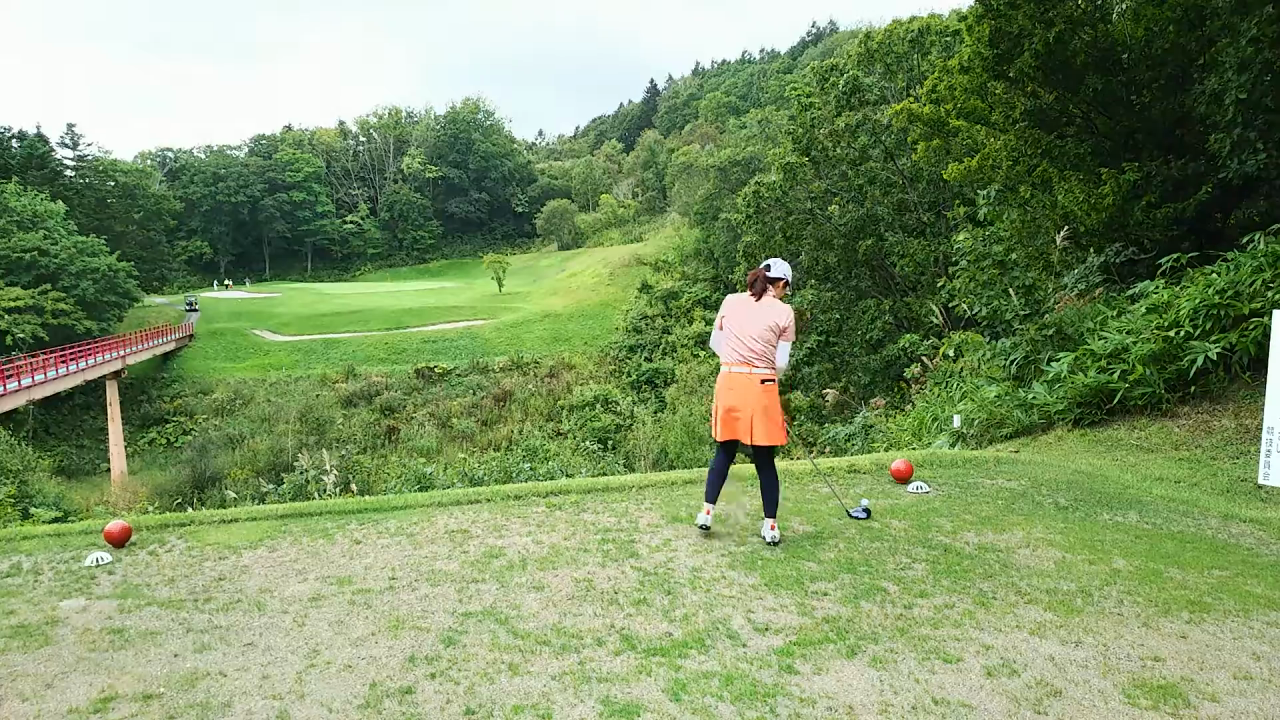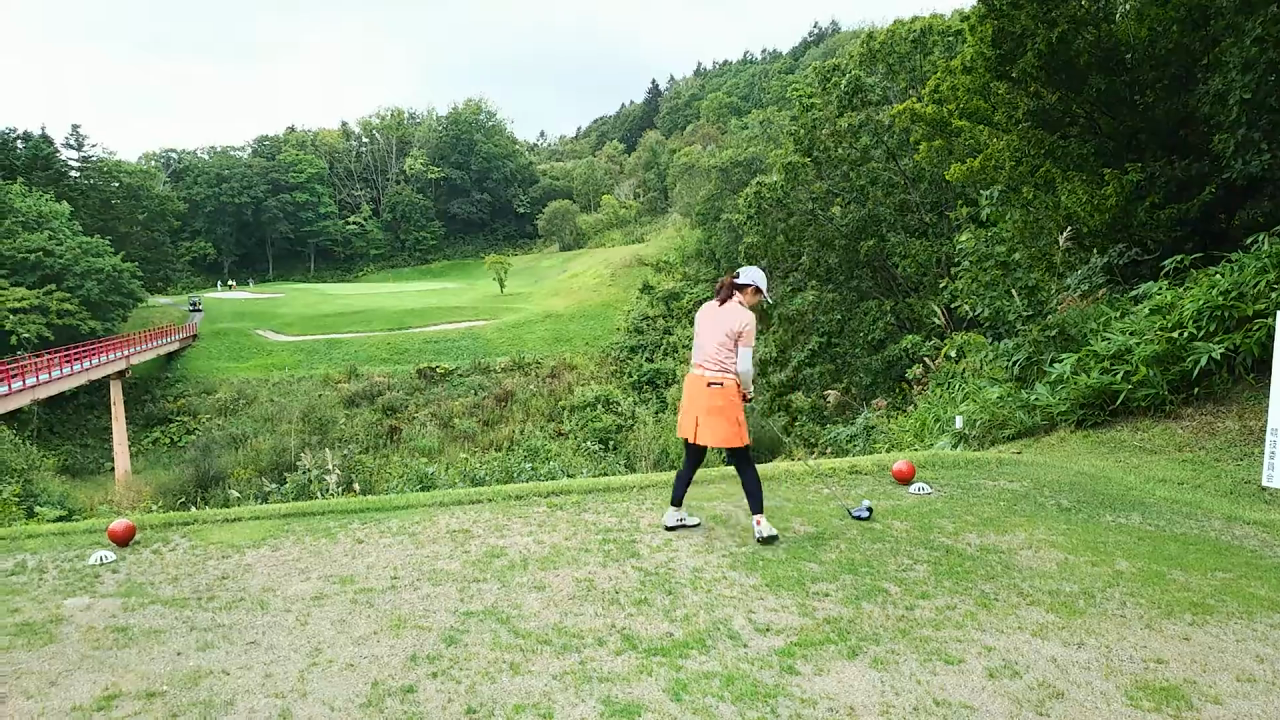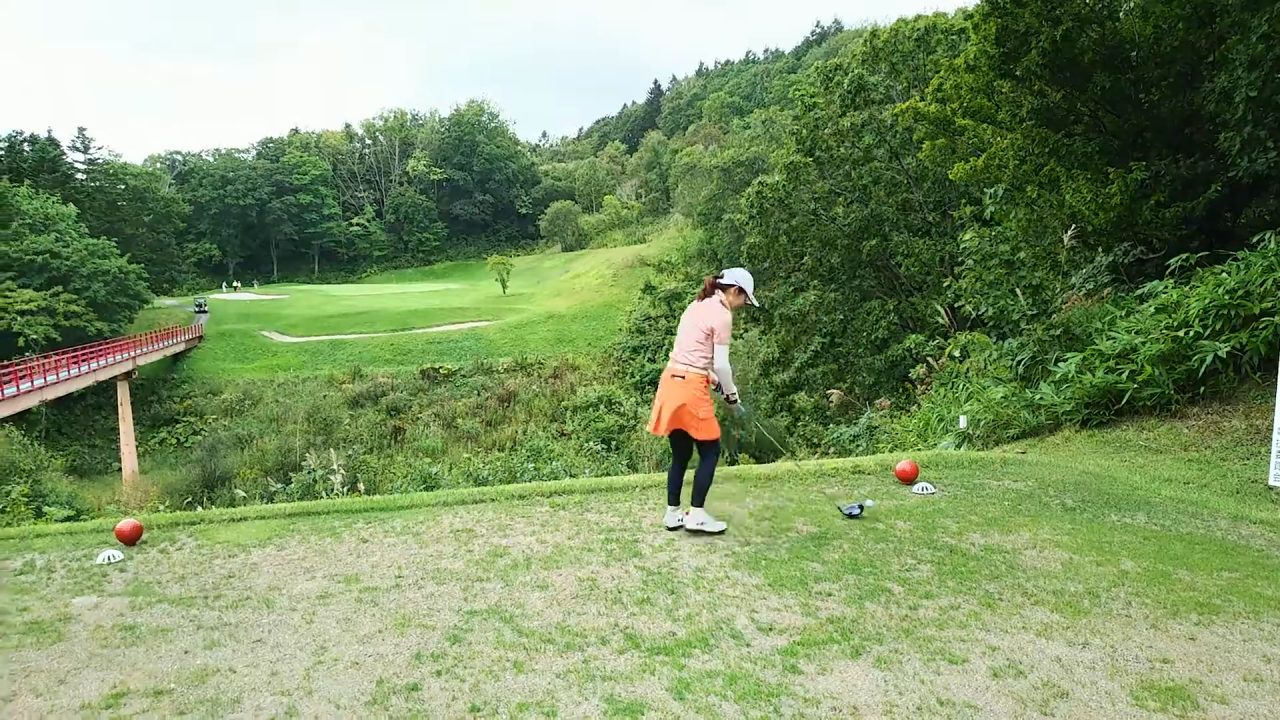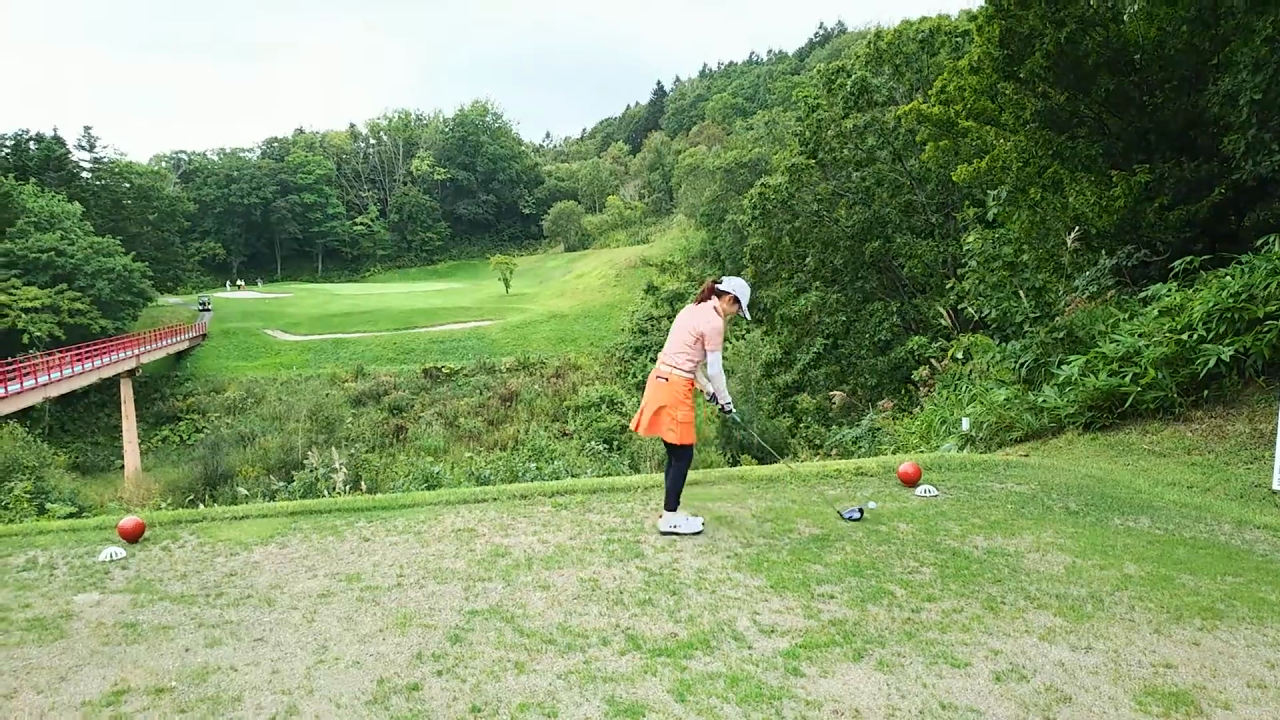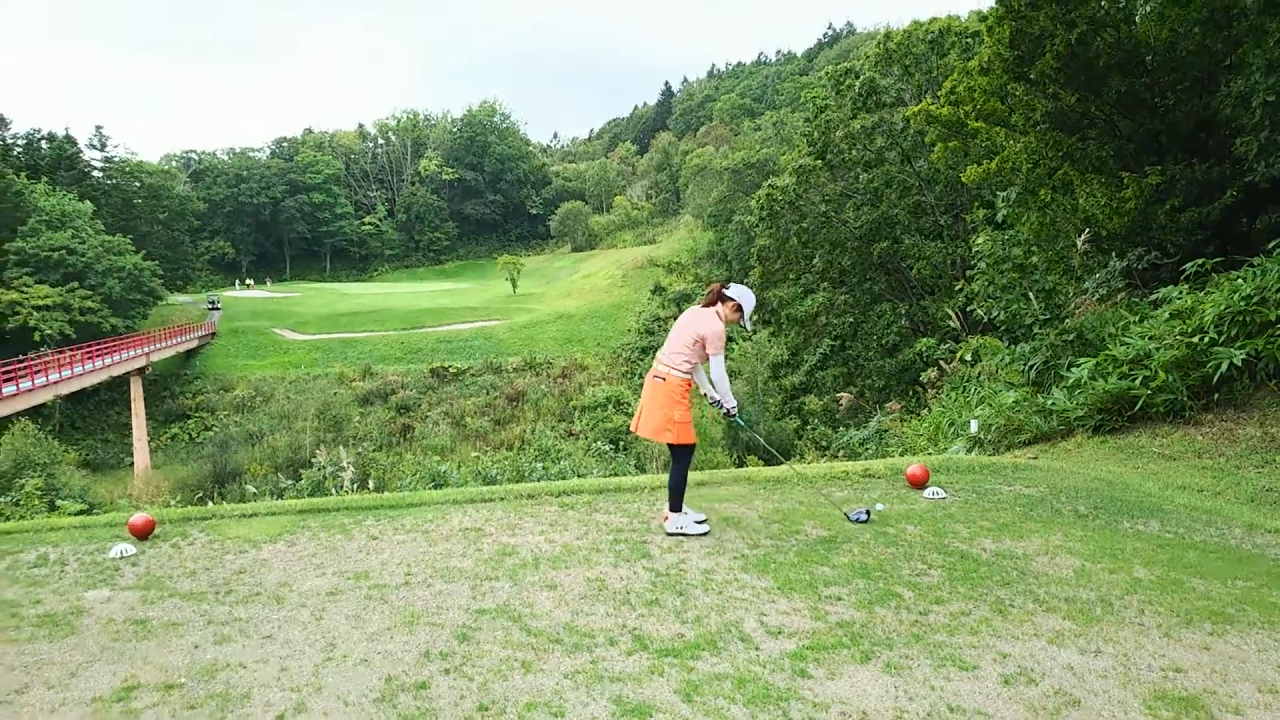
dt=0.2s
person 1, frame 1
left shoulder: (731, 302)
right shoulder: (784, 312)
left elbow: (715, 342)
right elbow: (782, 363)
left hip: (730, 383)
right hip: (763, 388)
left knee: (725, 452)
right knee: (765, 461)
left ankle: (708, 510)
right ankle: (770, 525)
person 1, frame 2
left shoulder: (705, 309)
right shoulder: (745, 318)
right elbow: (743, 367)
right wrist: (747, 389)
left hip: (695, 386)
right hip: (721, 391)
left knee: (693, 457)
right knee: (742, 461)
left ankle: (674, 514)
right ankle: (760, 522)
person 1, frame 3
left shoulder: (696, 307)
right shoulder: (721, 315)
right elbow: (721, 364)
left wrist: (713, 380)
right wrist: (731, 392)
left hip: (672, 381)
right hip: (690, 387)
left knee: (681, 454)
right knee: (710, 452)
left ankle: (674, 513)
right ankle: (696, 515)
person 1, frame 4
left shoulder: (692, 310)
right shoulder: (713, 321)
right elbow: (714, 369)
left wrist: (707, 389)
right wrist: (725, 400)
left hip: (661, 381)
right hip: (675, 389)
left knee: (675, 454)
right knee: (683, 457)
left ankle: (672, 512)
right ankle: (669, 518)
person 1, frame 5
left shoulder: (696, 312)
right shoulder: (714, 326)
right elbow: (718, 373)
left wrist: (709, 393)
right wrist: (730, 404)
left hip: (660, 382)
right hip: (671, 388)
left knee: (681, 452)
right knee: (682, 455)
left ankle: (675, 508)
right ankle: (675, 519)
